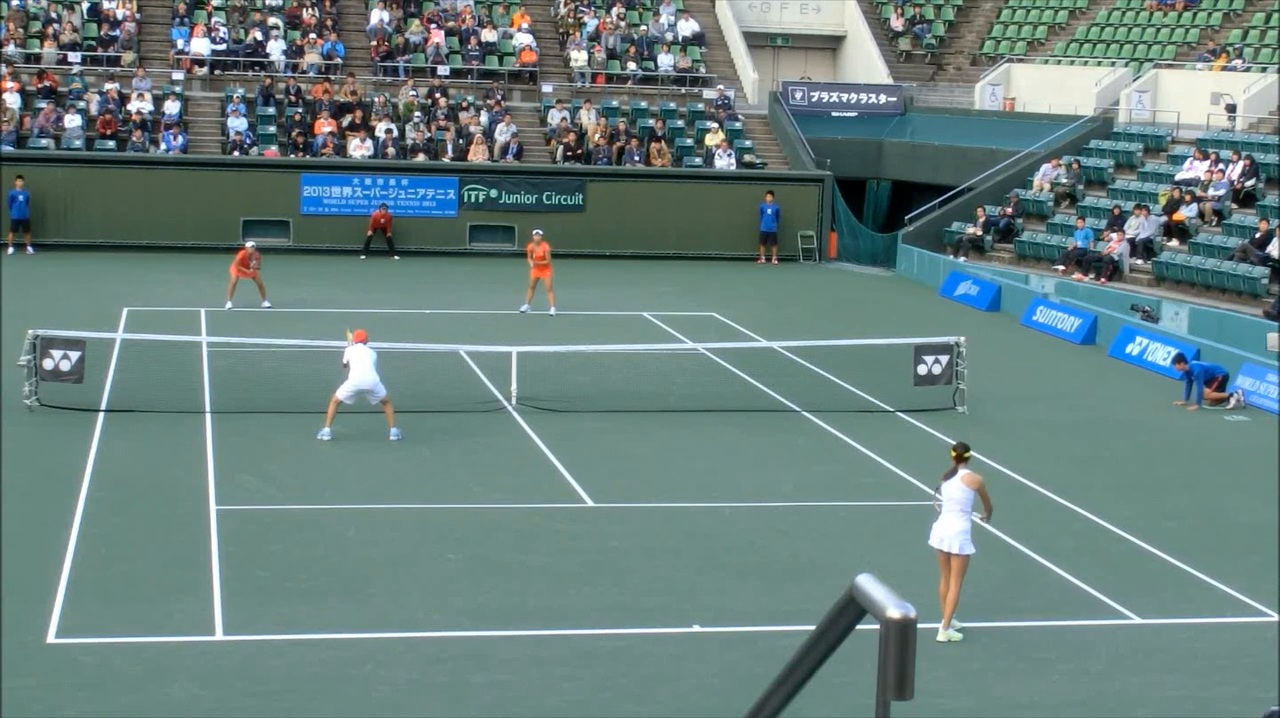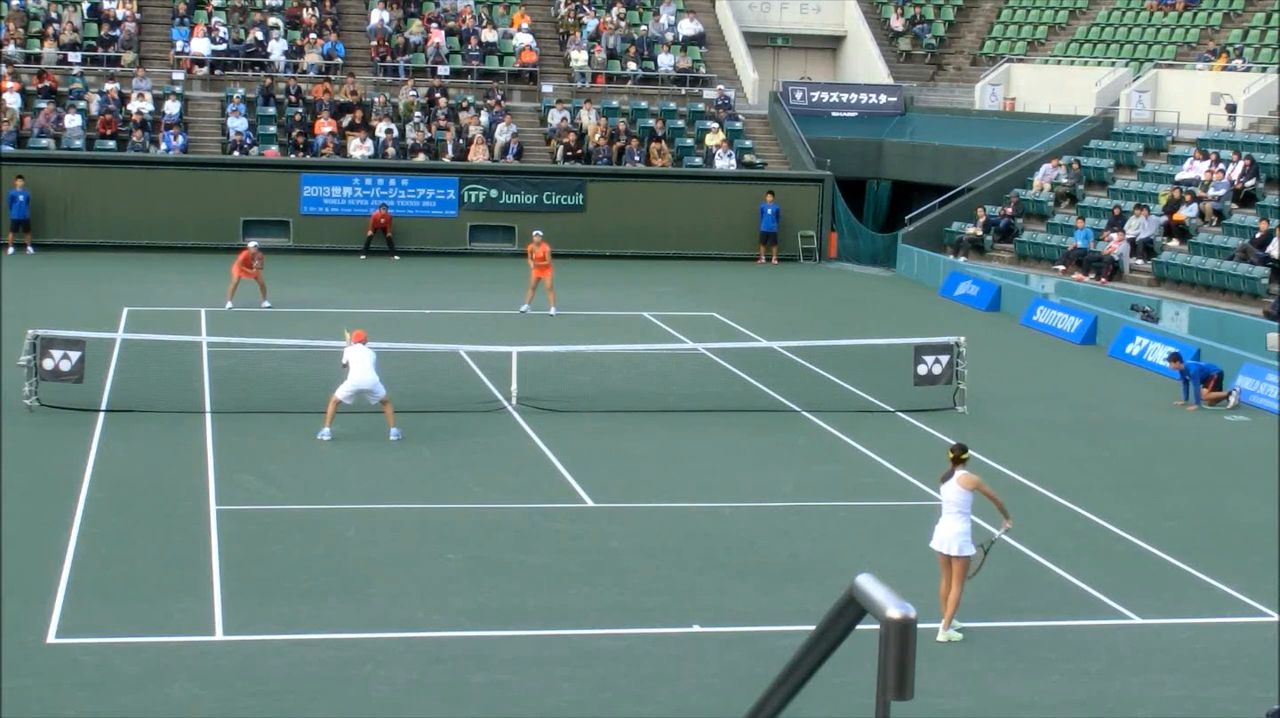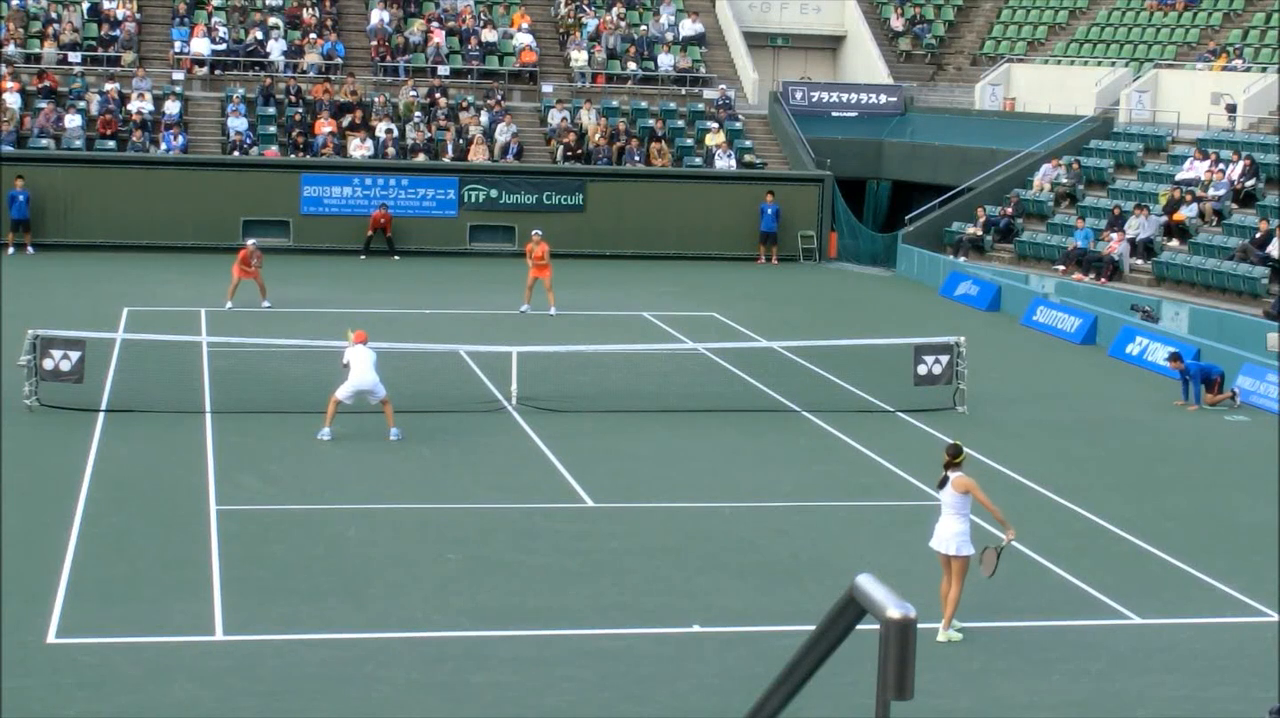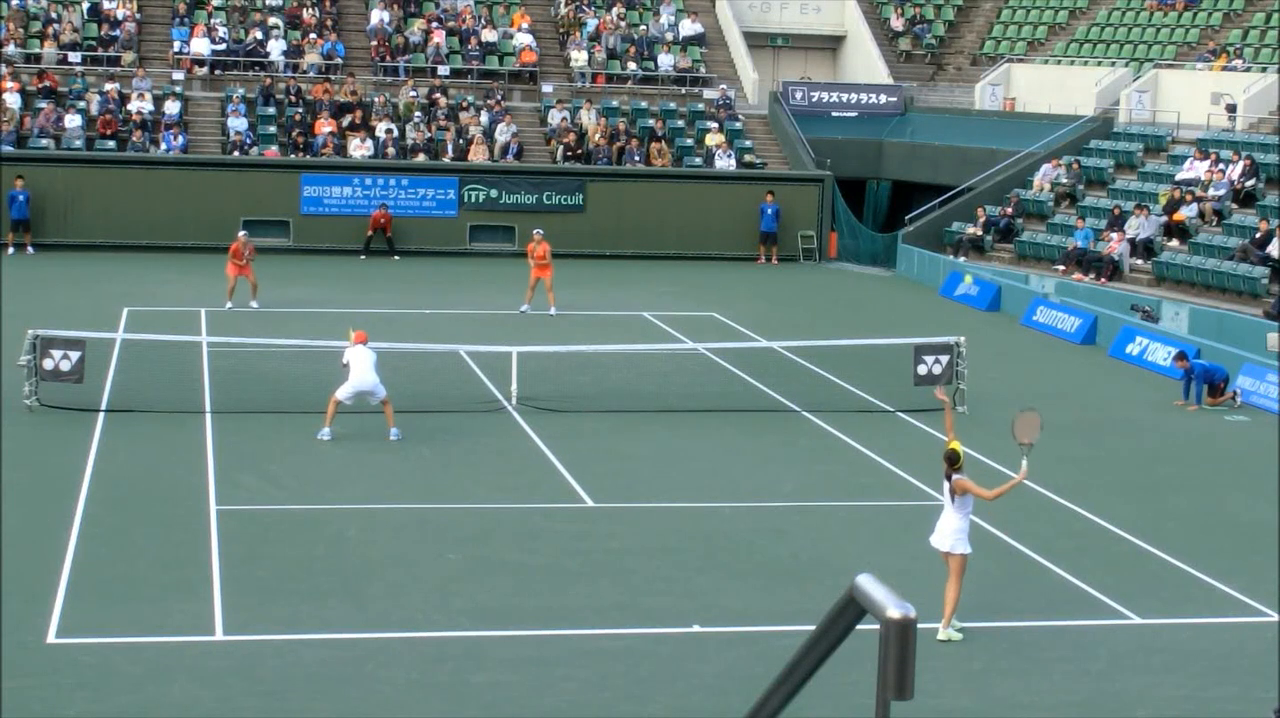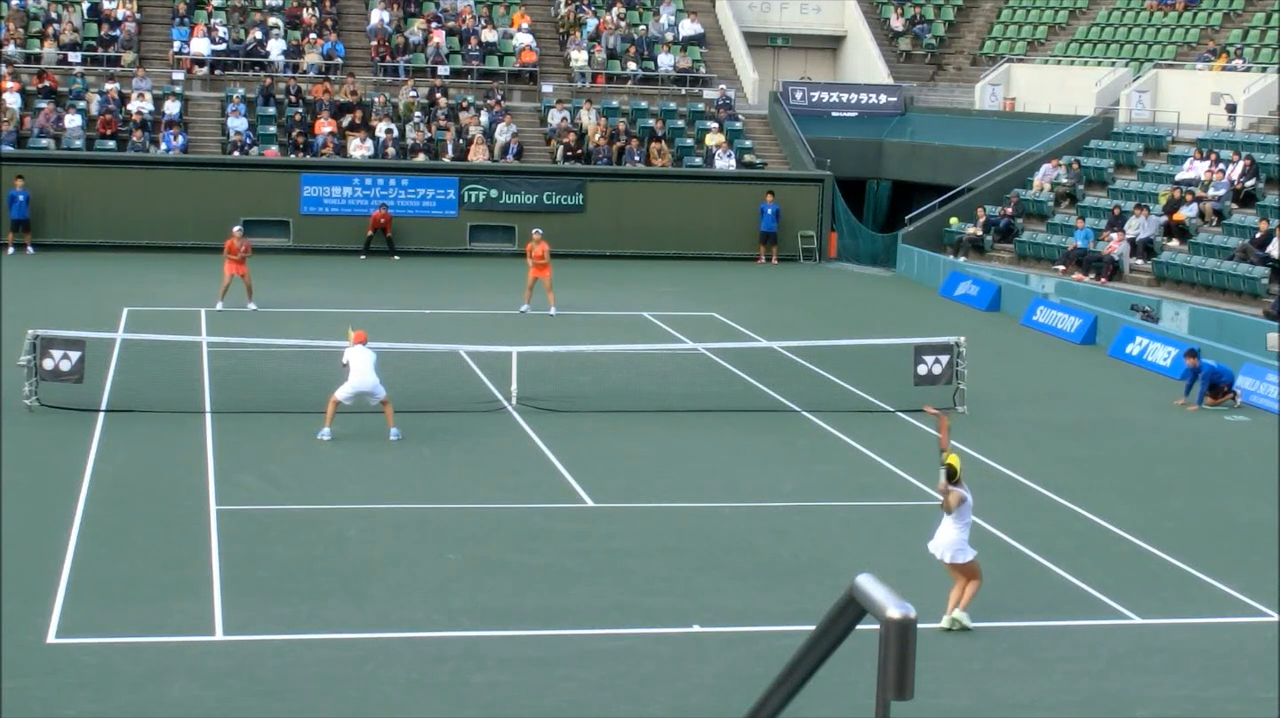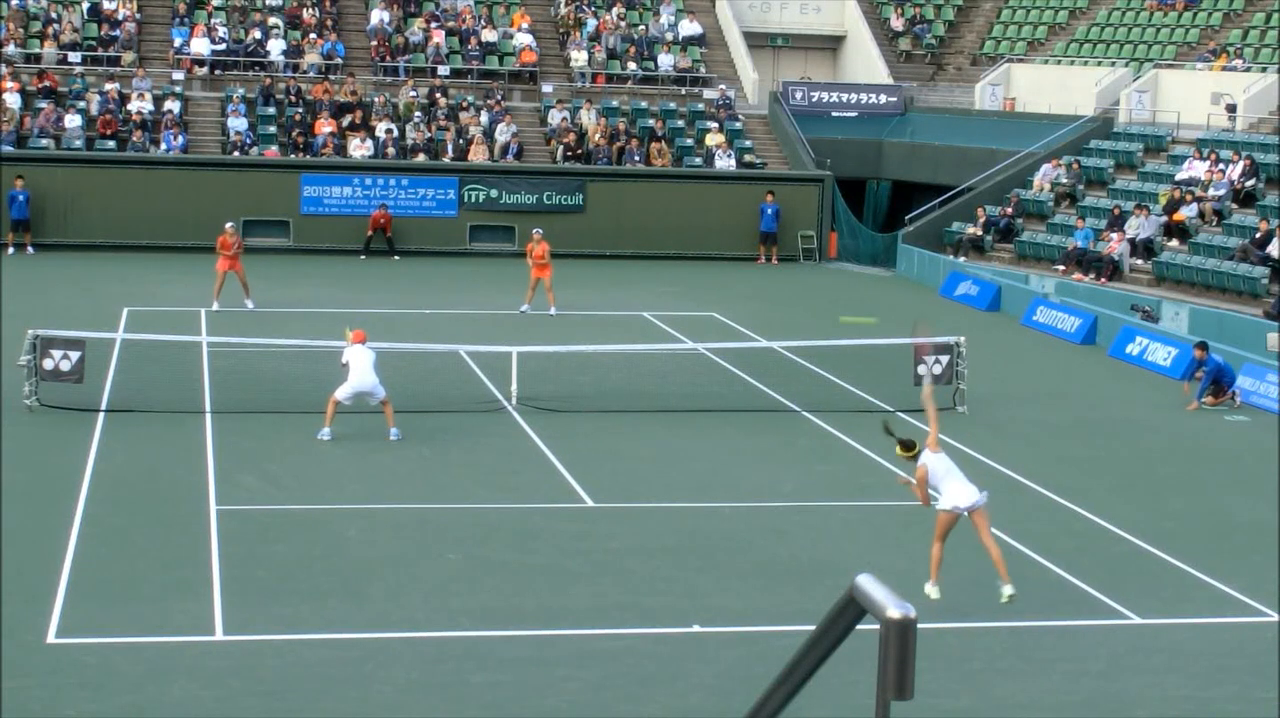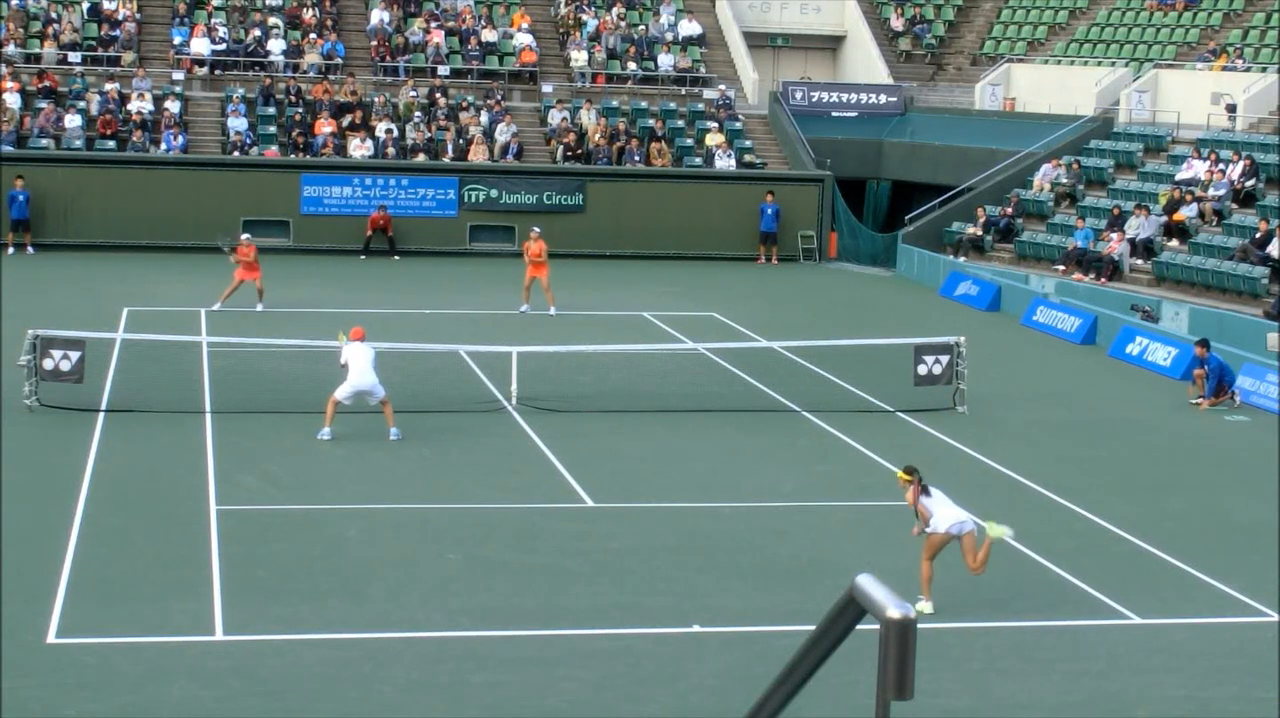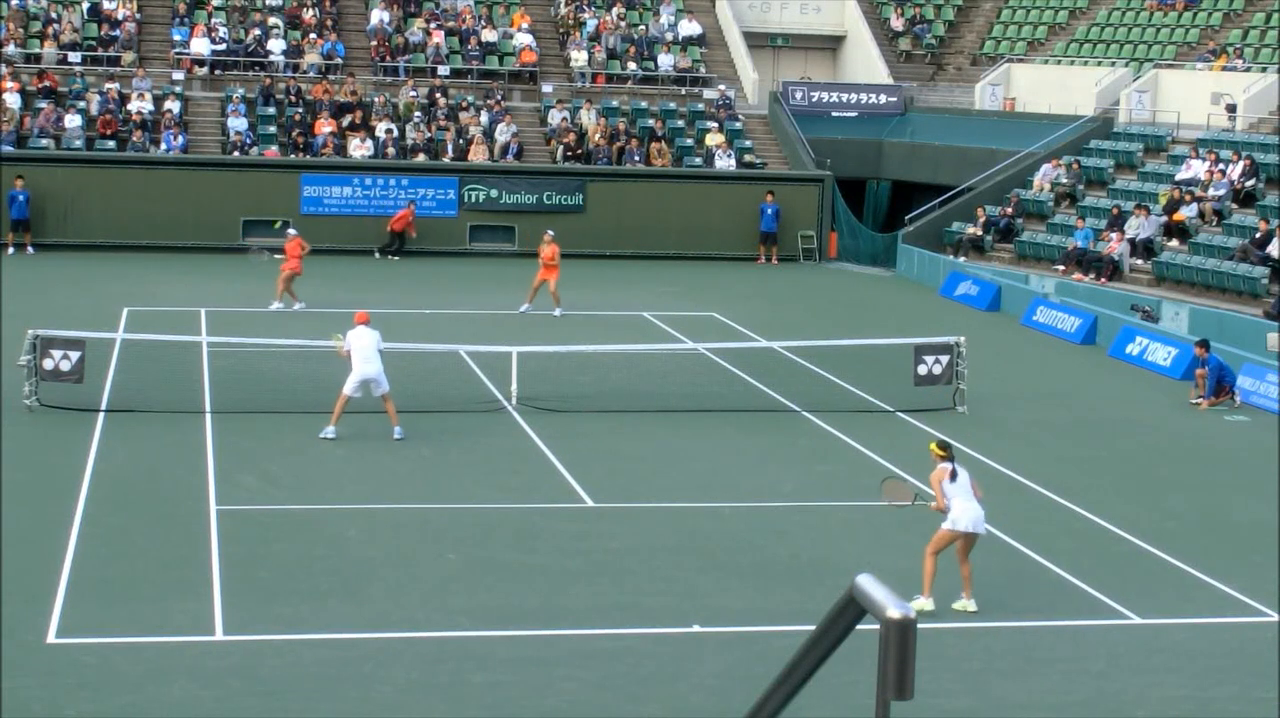
dt=0.4s
person 1, frame 1
left shoulder: (946, 477)
right shoulder: (975, 479)
right elbow: (987, 505)
right wrist: (987, 515)
left hip: (941, 529)
right hip: (959, 534)
left knee: (945, 579)
right knee: (955, 584)
left ankle: (947, 620)
right ankle: (945, 630)
person 1, frame 2
left shoulder: (945, 479)
right shoulder: (971, 479)
right elbow: (995, 499)
right wrist: (1007, 518)
left hip: (942, 531)
right hip: (959, 535)
left knee: (946, 580)
right knee: (957, 585)
left ankle: (947, 620)
right ankle: (945, 630)
person 1, frame 3
left shoulder: (944, 478)
right shoulder: (965, 481)
right elbow: (990, 507)
right wrist: (1007, 528)
left hip: (942, 532)
right hip: (957, 536)
left knee: (947, 579)
right knee: (957, 584)
left ankle: (947, 620)
right ankle: (945, 630)
person 1, frame 4
left shoulder: (948, 472)
right shoulder: (961, 482)
left elbow: (950, 433)
right elbow: (990, 495)
left wrist: (946, 404)
right wrist: (1017, 479)
left hip: (944, 529)
right hip: (956, 534)
left knee: (952, 579)
right knee: (955, 582)
left ankle: (948, 620)
right ankle: (945, 629)
person 1, frame 5
left shoulder: (948, 480)
right shoulder: (957, 494)
left elbow: (945, 445)
right elbow: (949, 510)
left wrist: (940, 418)
right wrist: (944, 495)
left hip: (943, 540)
right hip: (955, 545)
left knee: (961, 581)
right knee: (975, 578)
left ankle: (949, 616)
right ankle: (960, 611)
person 1, frame 6
left shoulder: (921, 472)
right shoulder: (931, 449)
left elbow: (926, 503)
right elbow: (932, 418)
left wrist: (910, 484)
right wrist: (927, 393)
left hip: (952, 501)
right hip: (972, 495)
left knee: (938, 542)
right knee: (988, 541)
left ankle: (933, 586)
right ankle: (1006, 584)
person 1, frame 7
left shoulder: (910, 494)
right shoulder: (930, 489)
left elbow: (926, 516)
left wrist: (921, 528)
right wrist: (922, 528)
left hip: (946, 522)
right hip: (964, 519)
left knee: (927, 559)
right knee: (976, 568)
left ankle: (926, 602)
right ankle: (992, 533)
person 1, frame 8
left shoulder: (936, 474)
right shoulder: (962, 469)
left elbow: (942, 506)
right elbow: (978, 495)
left wrist: (935, 506)
left hip: (960, 518)
right hip: (977, 516)
left knee: (930, 552)
right knee: (963, 557)
left ankle: (926, 599)
right ankle: (969, 600)
